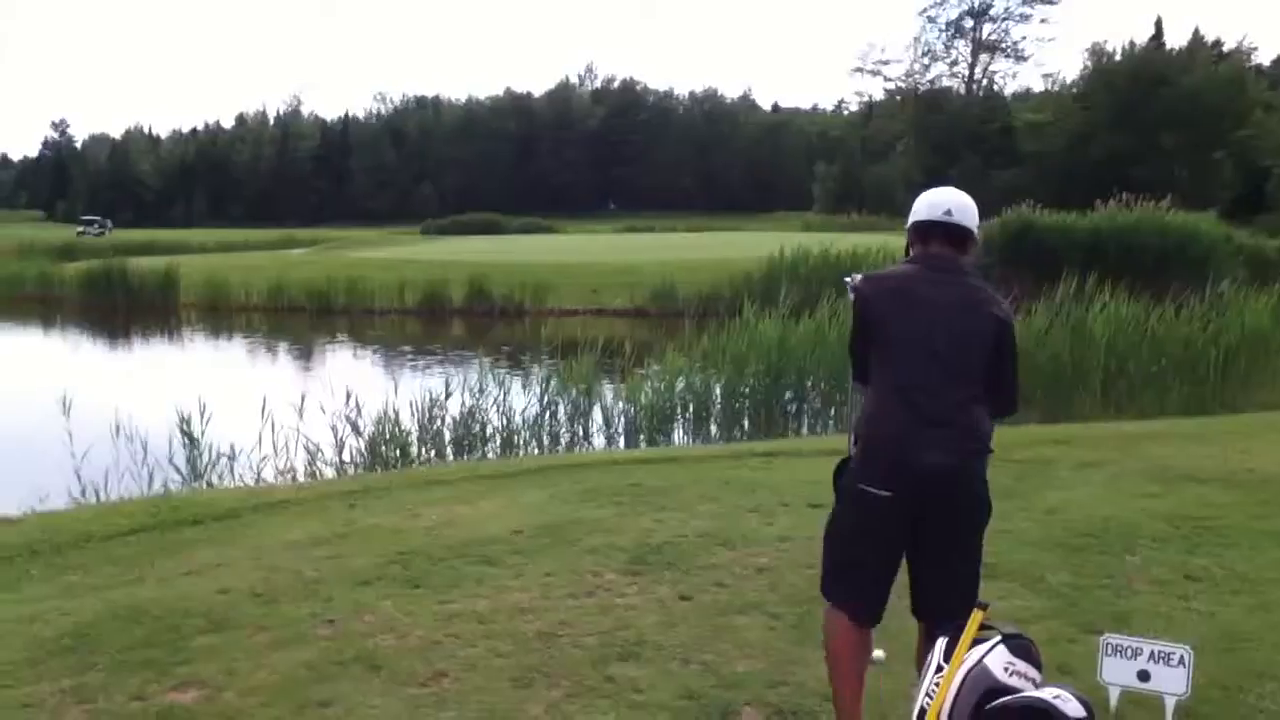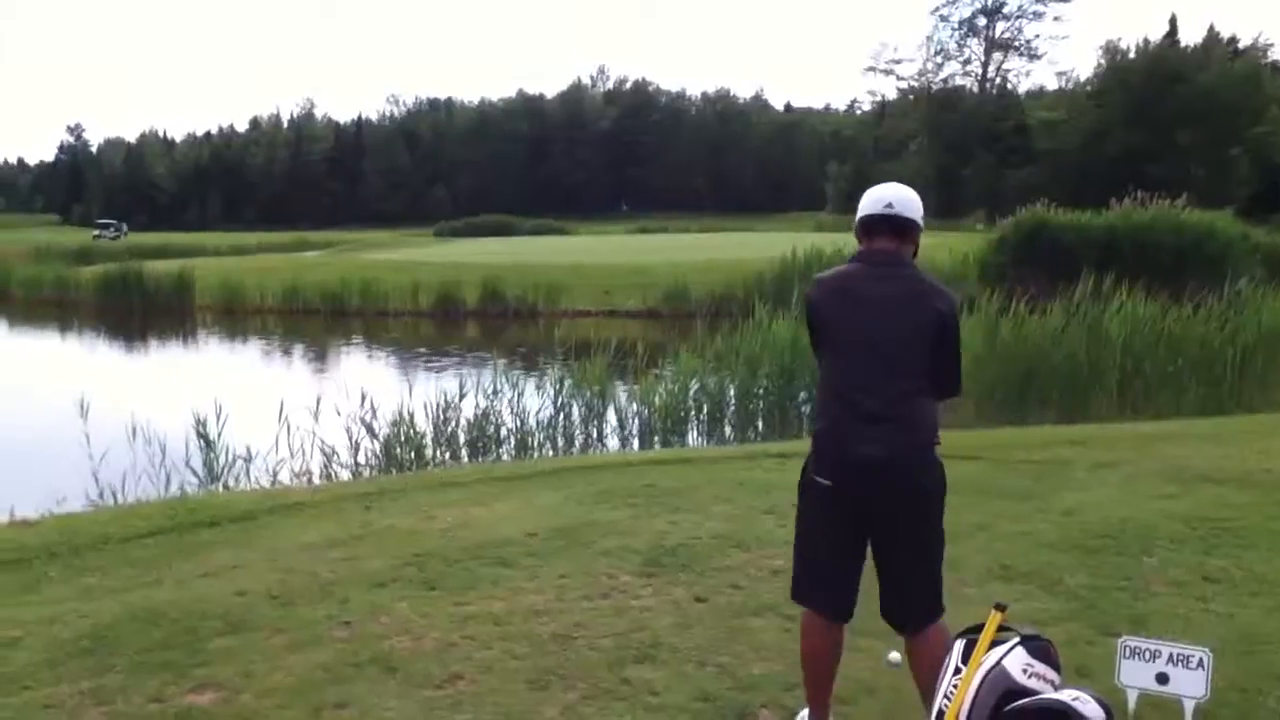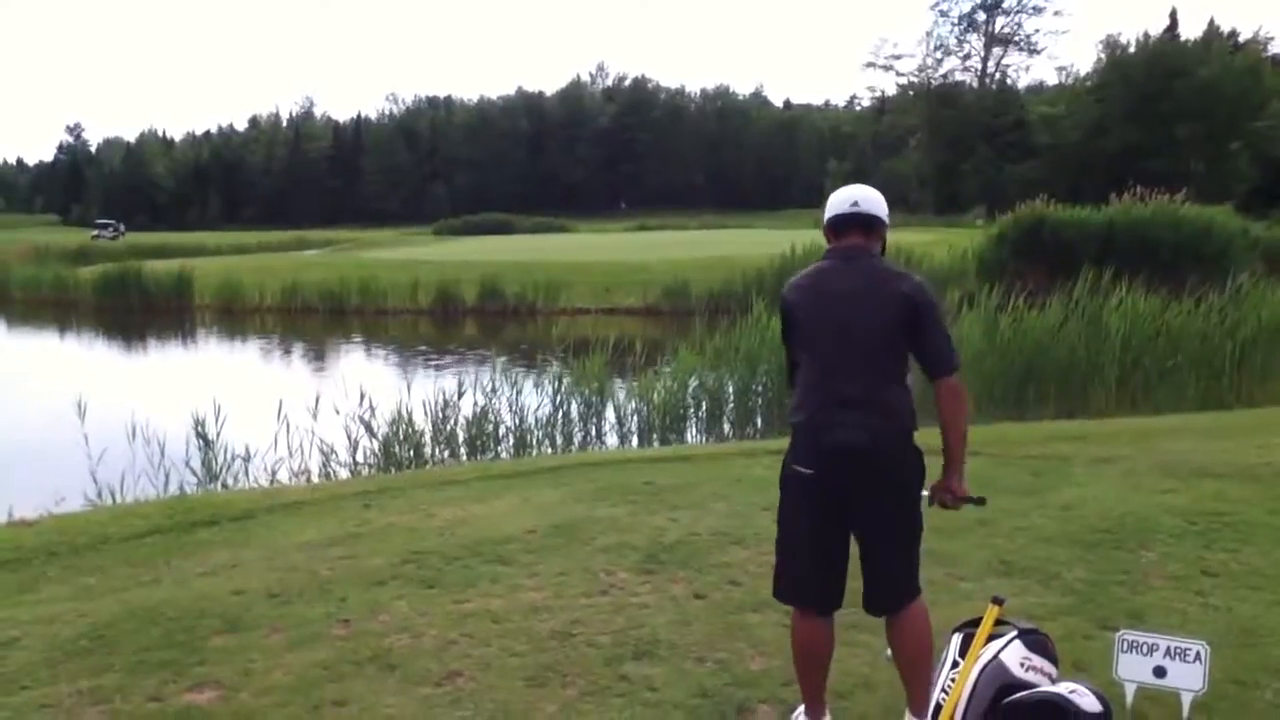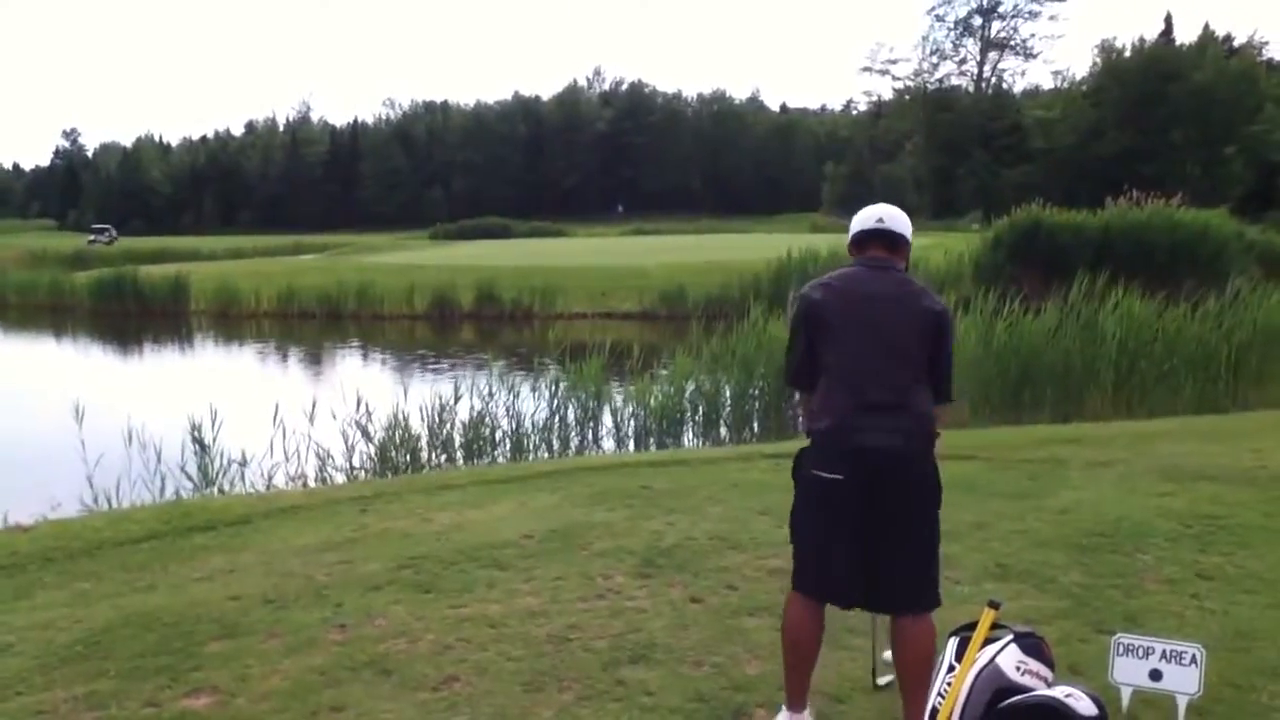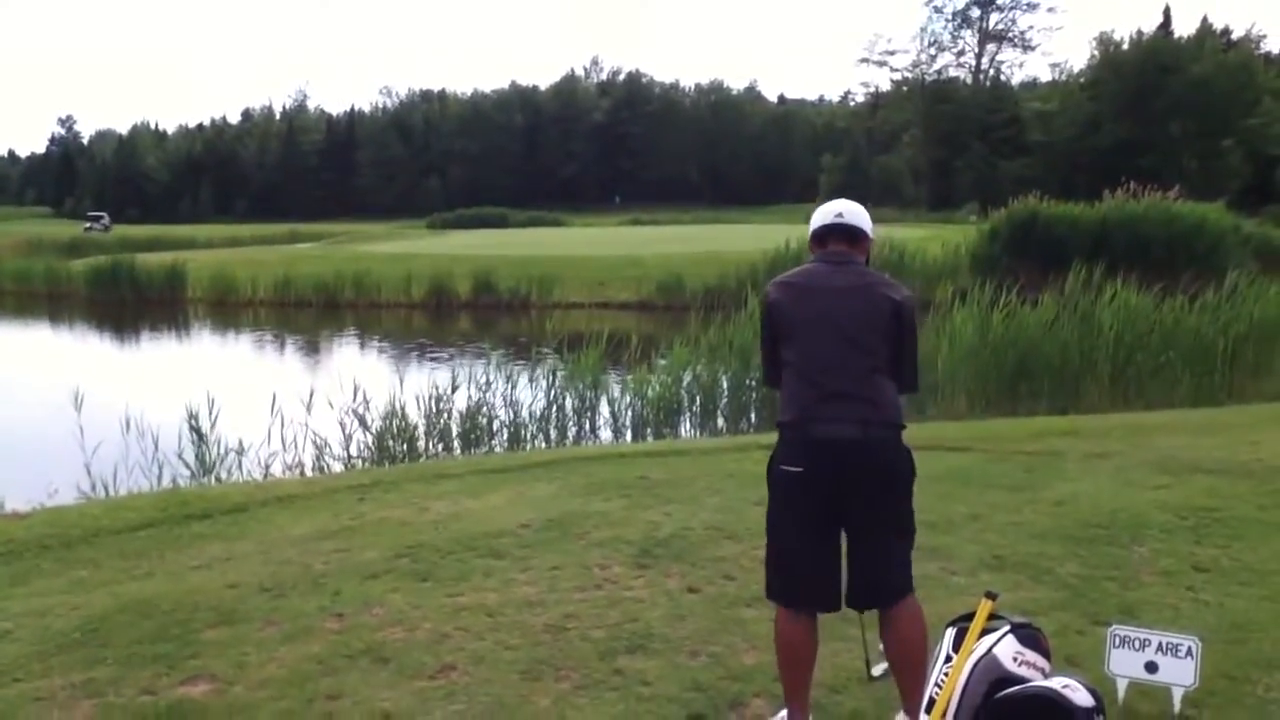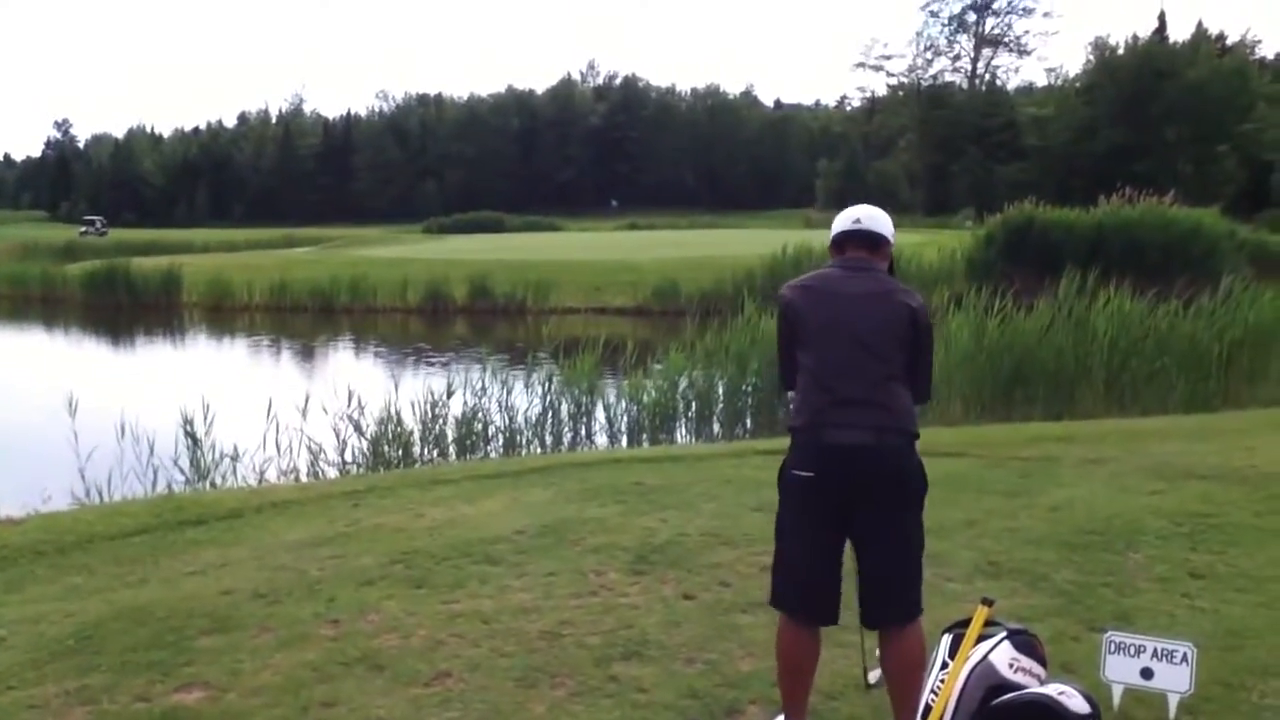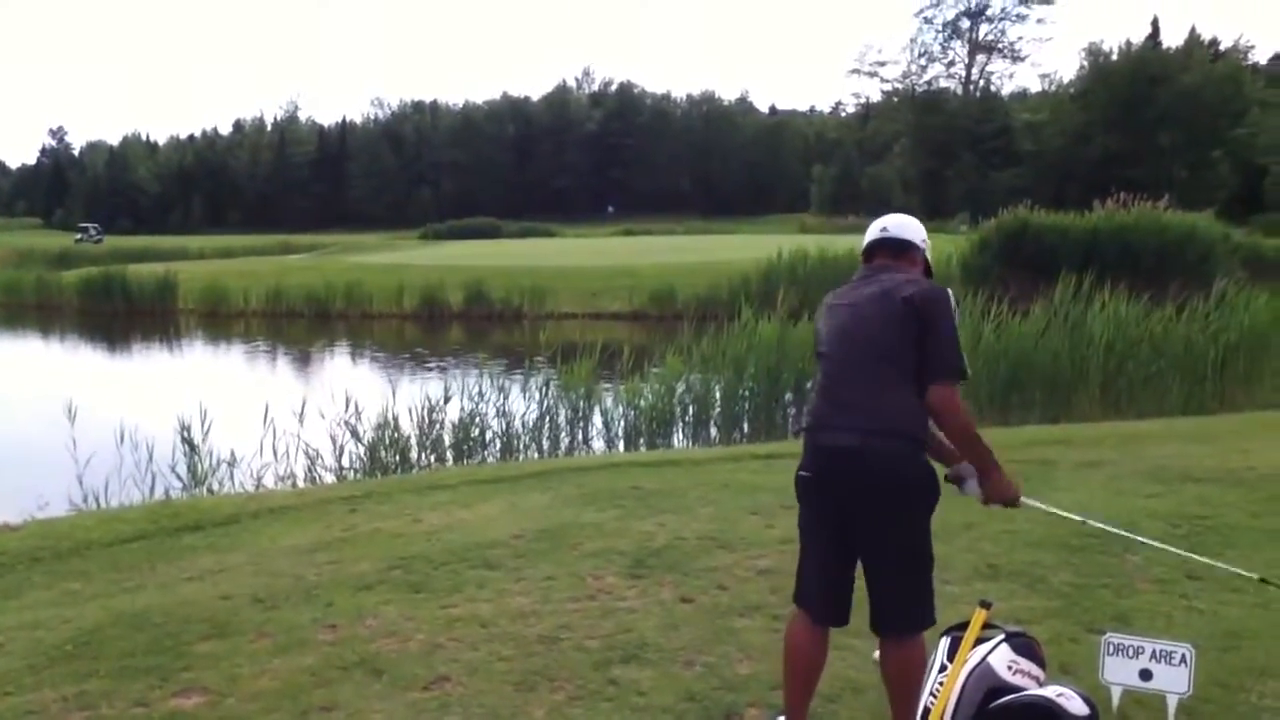
dt=0.4s
person 1, frame 1
left shoulder: (875, 291)
right shoulder: (993, 309)
right elbow: (1001, 405)
left hip: (884, 466)
right hip: (961, 475)
left knee: (848, 603)
right knee: (945, 619)
person 1, frame 2
left shoulder: (822, 291)
right shoulder: (937, 301)
right elbow: (942, 389)
left hip: (836, 463)
right hip: (910, 465)
left knee: (822, 605)
right knee: (920, 612)
person 1, frame 3
left shoulder: (796, 293)
right shoulder: (908, 290)
right elbow: (947, 381)
right wrist: (954, 468)
left hip: (814, 453)
right hip: (887, 454)
left knee: (811, 599)
right knee: (902, 594)
person 1, frame 4
left shoulder: (817, 295)
right shoulder: (930, 306)
left elbow: (804, 387)
right elbow: (936, 400)
left hip: (836, 456)
right hip: (909, 460)
left knee: (809, 590)
right knee: (912, 604)
person 1, frame 5
left shoulder: (780, 292)
right shoulder: (893, 296)
right elbow: (902, 383)
left hip: (804, 451)
right hip: (877, 449)
left knee: (794, 596)
right knee: (896, 590)
person 1, frame 6
left shoulder: (796, 295)
right shoulder: (909, 304)
right elbow: (916, 393)
left hip: (815, 457)
right hip: (890, 459)
left knee: (800, 605)
right knee: (898, 612)
person 1, frame 7
left shoulder: (833, 304)
right shoulder: (927, 296)
right elbow: (940, 397)
left wrist: (948, 454)
right wrist: (990, 471)
left hip: (823, 460)
right hip: (890, 465)
left knee: (813, 605)
right knee: (901, 619)
